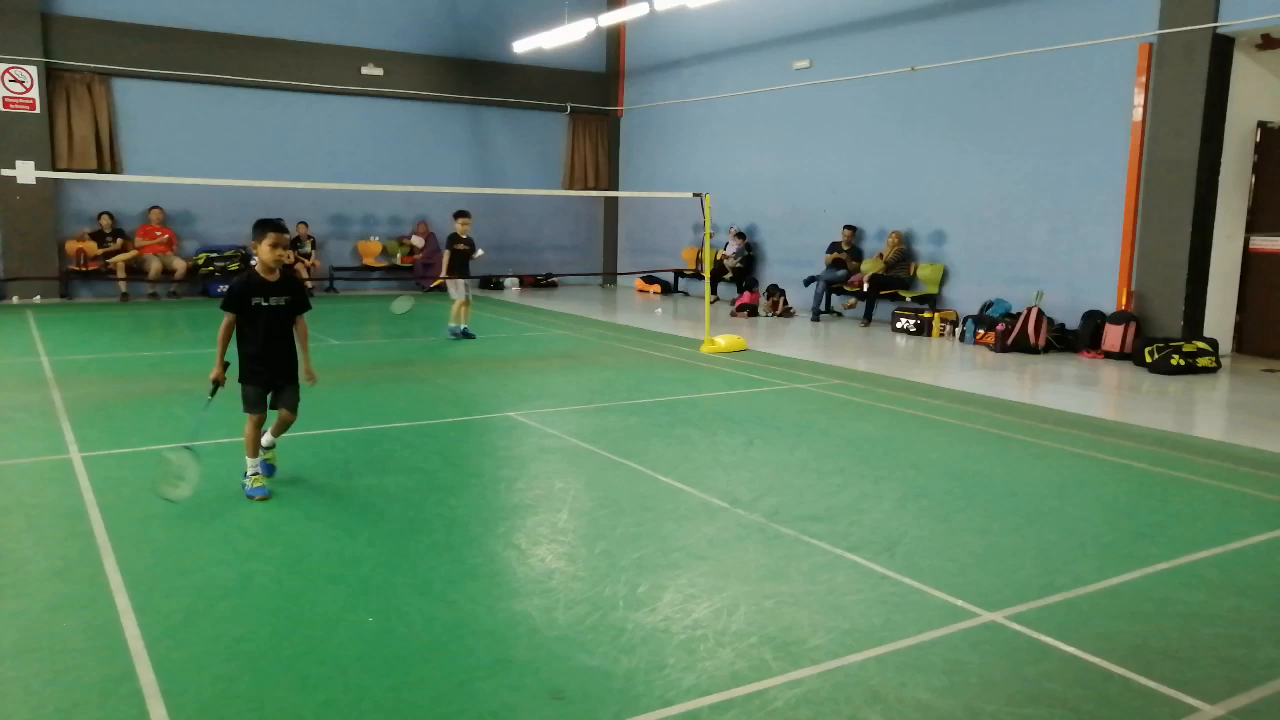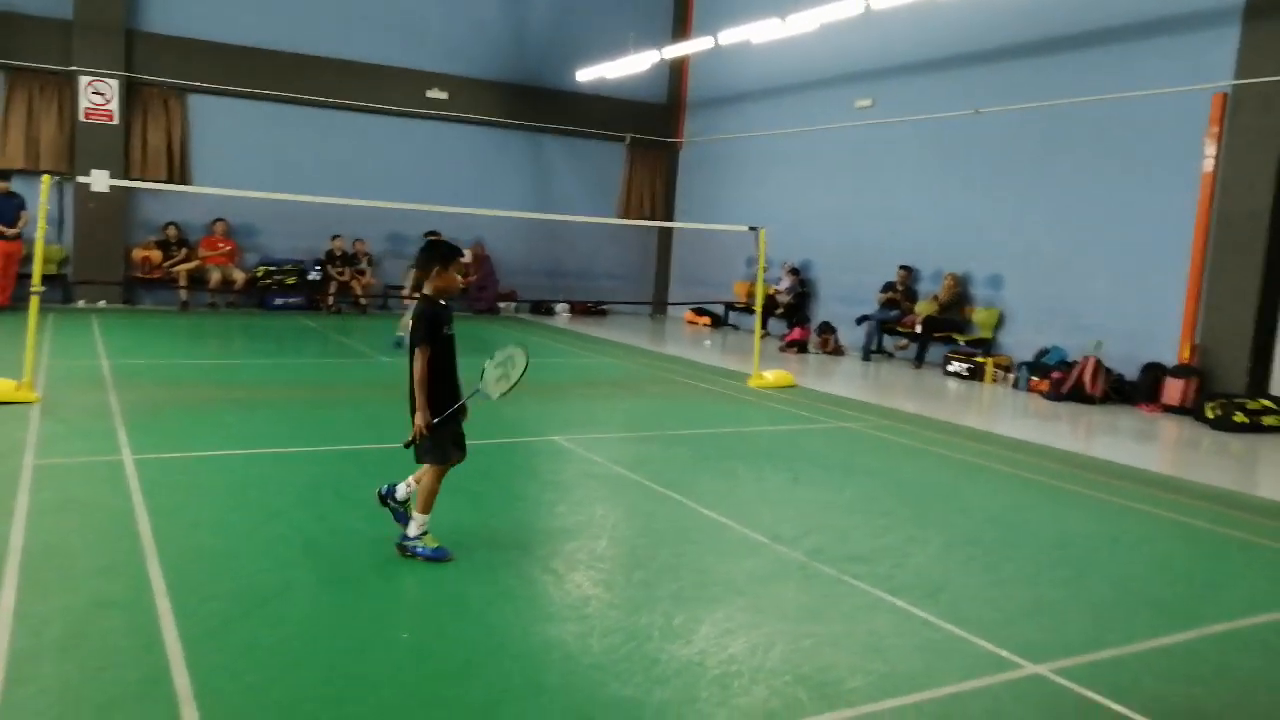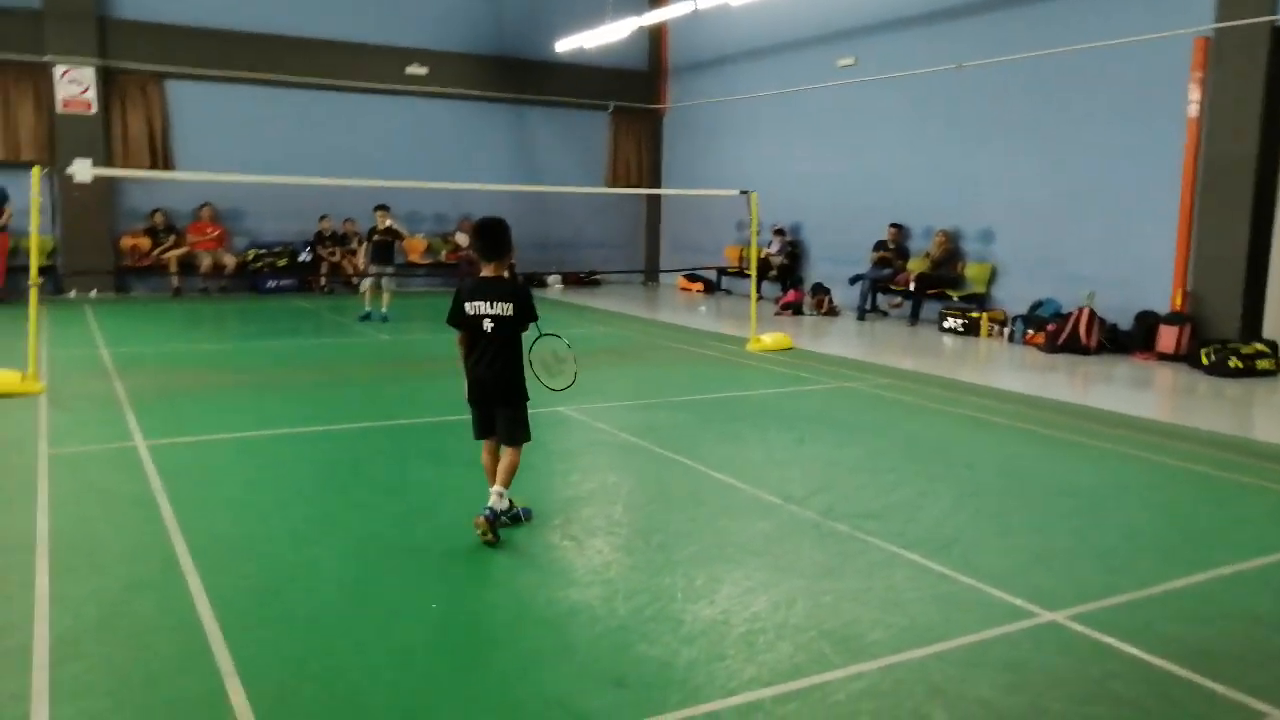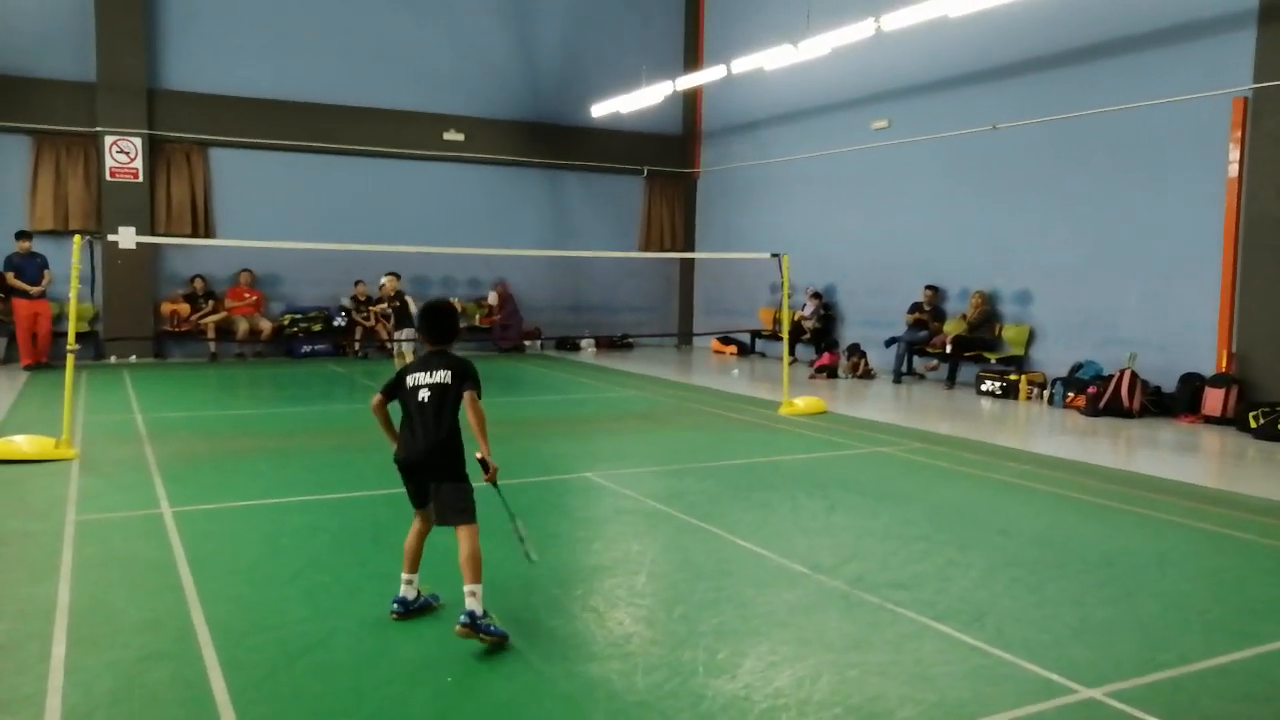
dt=1s
person 1, frame 1
left shoulder: (292, 284)
right shoulder: (242, 285)
left elbow: (299, 322)
right elbow: (228, 325)
left wrist: (306, 360)
right wrist: (218, 364)
left hip: (285, 364)
right hip: (254, 366)
left knee: (288, 415)
right knee: (256, 418)
left ankle: (266, 445)
right ankle: (252, 473)
person 1, frame 2
left shoulder: (441, 309)
right shoulder: (428, 313)
right elbow: (421, 362)
left wrist: (459, 399)
right wrist: (420, 410)
left hip: (444, 401)
right hip: (430, 404)
left knee: (455, 454)
right knee: (436, 462)
left ankle: (398, 493)
right ankle: (413, 536)
person 1, frame 3
left shoulder: (465, 291)
right shoulder: (518, 291)
left elbow: (462, 340)
left hip: (478, 381)
right hip: (508, 382)
left knee: (490, 442)
right knee: (511, 445)
left ankle: (500, 505)
right ankle: (492, 508)
person 1, frame 4
left shoulder: (408, 370)
right shoulder: (461, 366)
left elbow: (377, 405)
right elbow: (472, 405)
left wrist: (398, 443)
right wrist: (485, 452)
left hip: (410, 458)
right hip: (444, 459)
left knee: (424, 517)
right knee: (467, 530)
left ankle: (407, 596)
right ankle: (474, 613)
